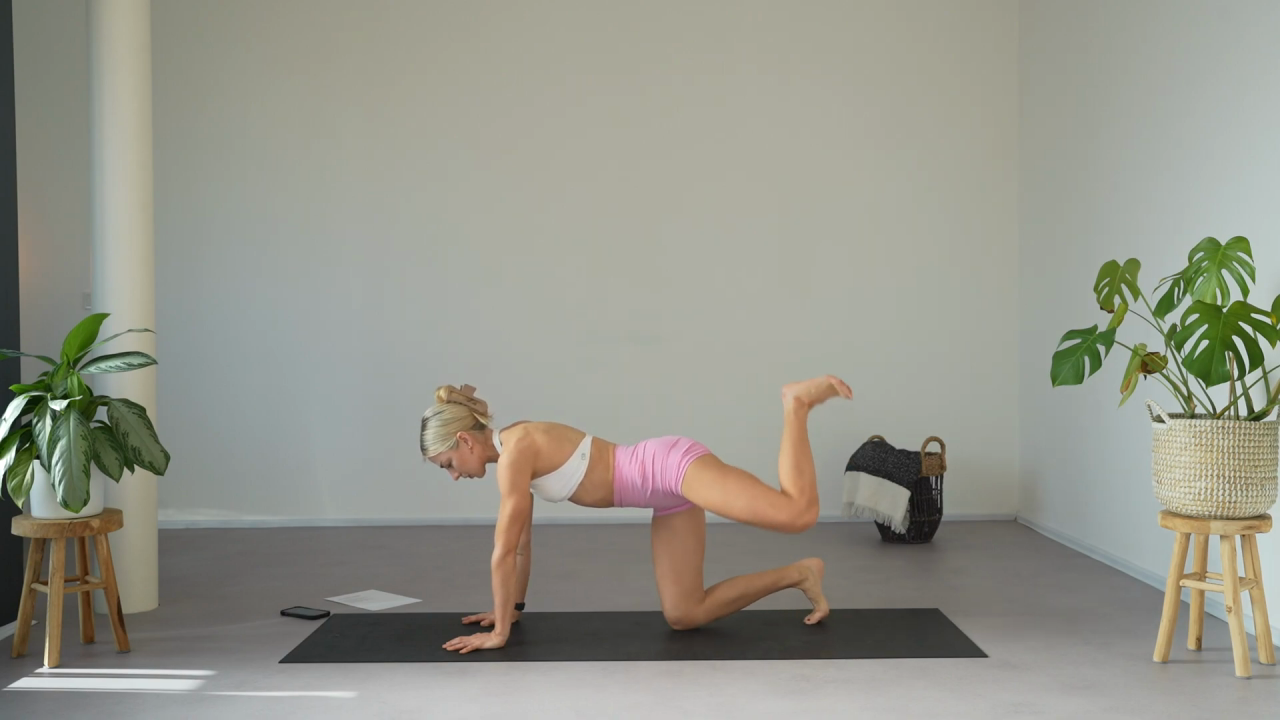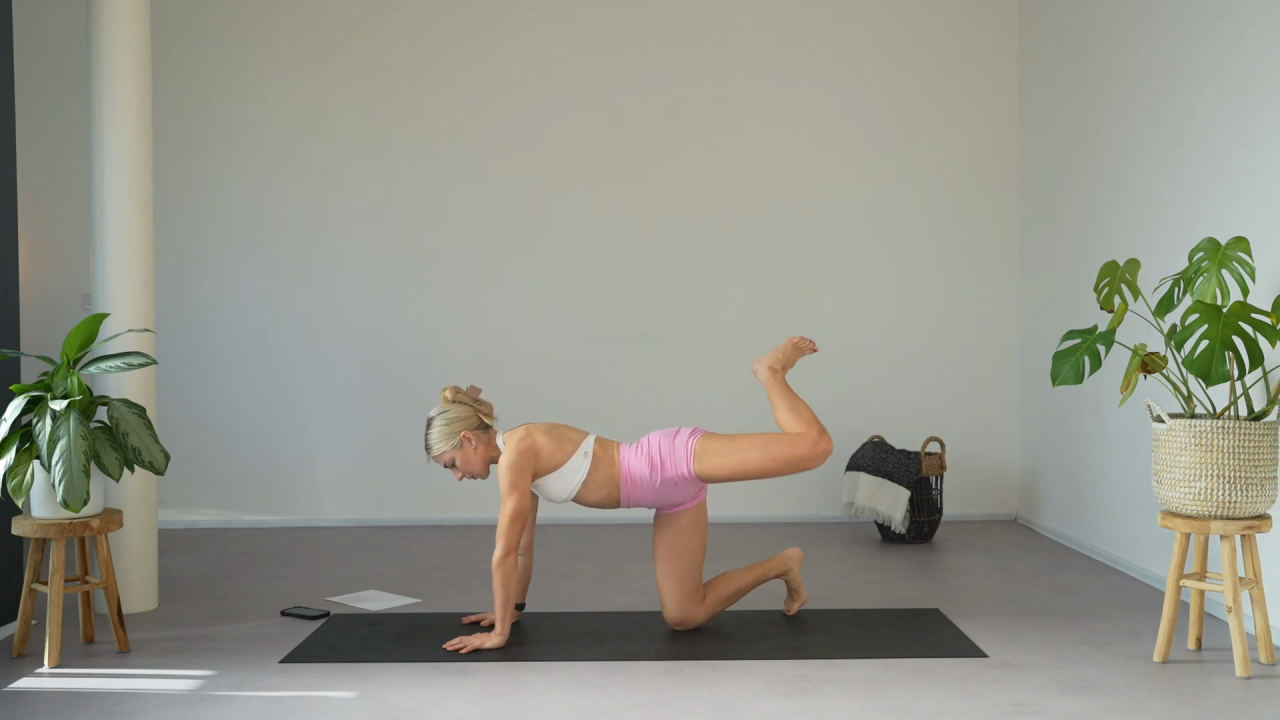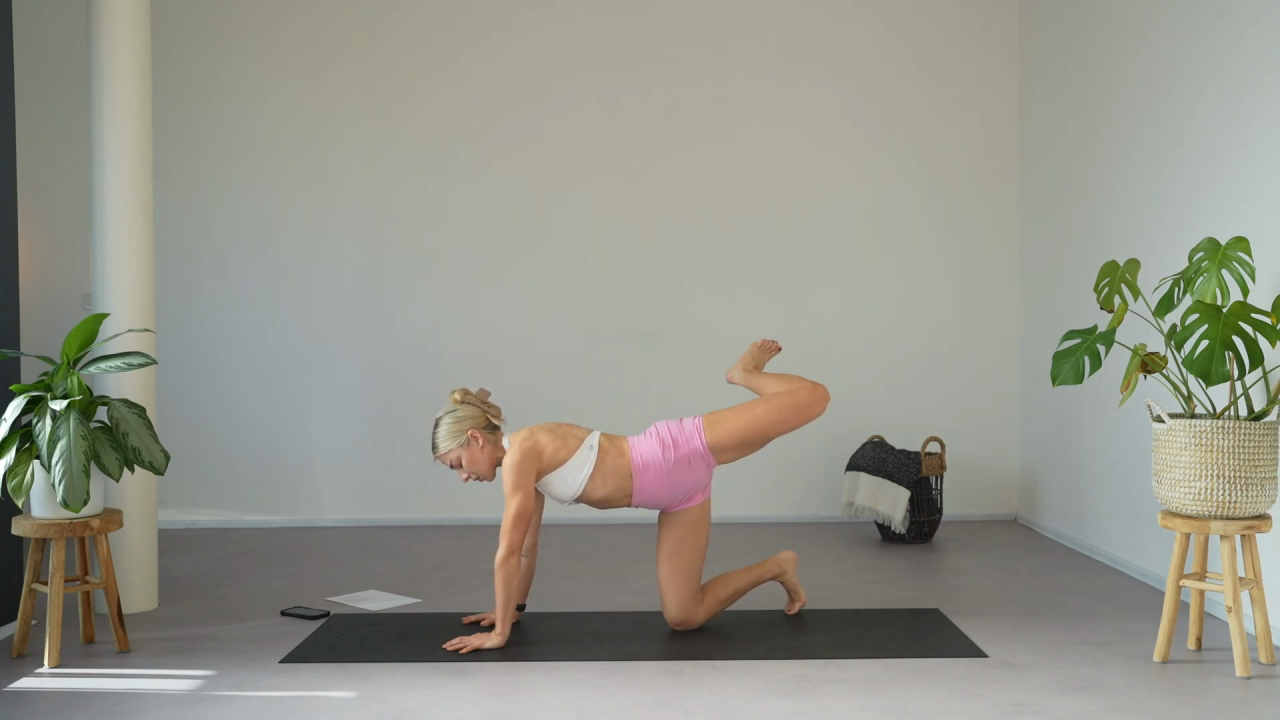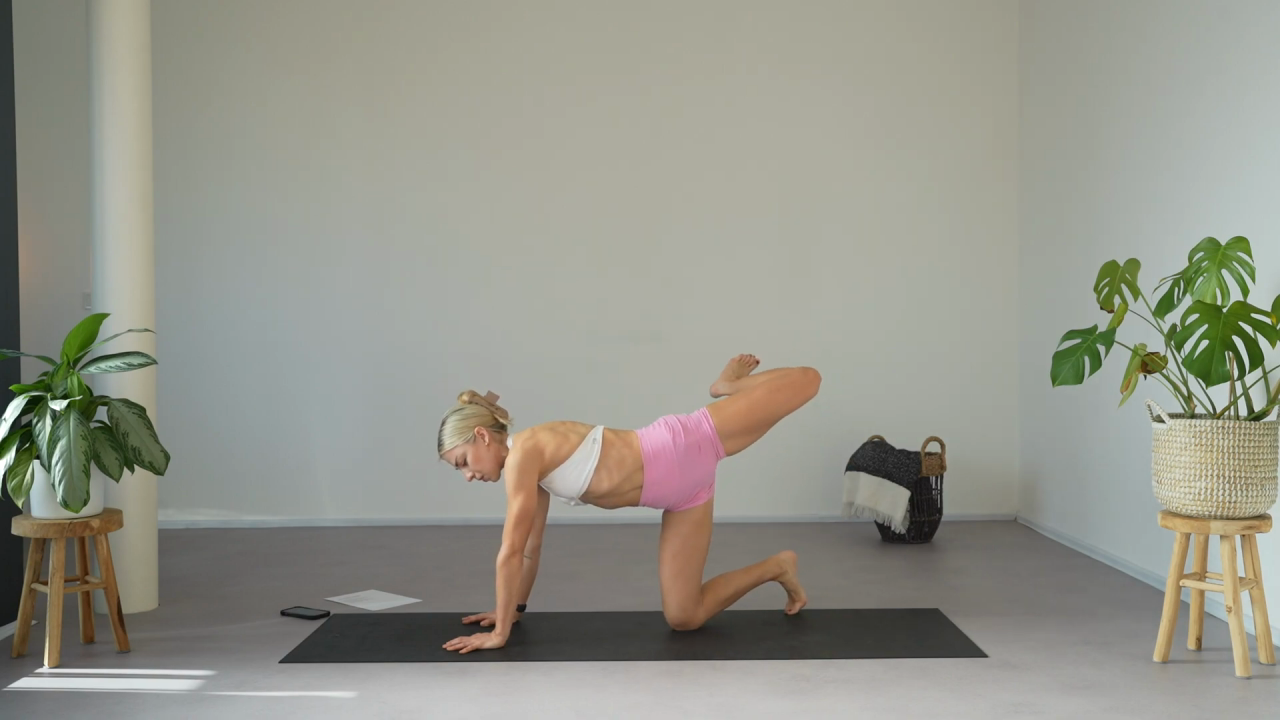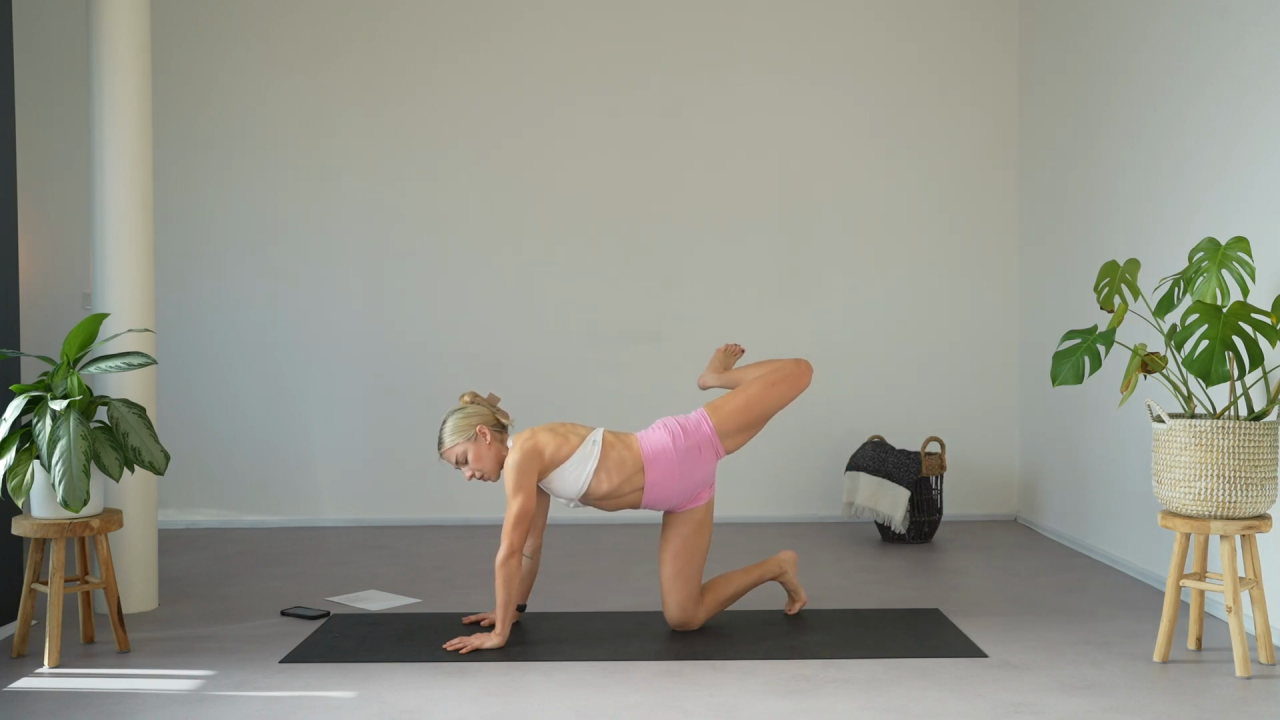
dt=0.4s
person 1, frame 1
left shoulder: (513, 452)
right shoulder: (518, 453)
left elbow: (504, 551)
right elbow: (522, 544)
left wrist: (500, 631)
right wrist: (512, 609)
left hip: (672, 465)
right hip: (667, 488)
left knee: (797, 513)
right knee: (684, 616)
left ankle: (795, 400)
right ankle: (798, 574)
person 1, frame 2
left shoulder: (515, 454)
right shoulder: (521, 458)
left elbow: (505, 551)
right elbow: (524, 545)
left wrist: (499, 632)
right wrist: (512, 609)
left hip: (676, 458)
right hip: (671, 490)
left knee: (815, 446)
right knee: (683, 616)
left ankle: (768, 371)
right ankle: (781, 565)
person 1, frame 3
left shoulder: (519, 454)
right shoulder: (528, 465)
left elbow: (508, 552)
right elbow: (527, 547)
left wrist: (500, 632)
right wrist: (512, 609)
left hip: (682, 453)
right hip: (677, 488)
left knee: (813, 400)
right knee: (683, 617)
right ankle: (777, 568)
person 1, frame 4
left shoulder: (523, 452)
right shoulder: (534, 468)
left elbow: (511, 551)
right elbow: (530, 548)
left wrist: (499, 632)
right wrist: (513, 608)
left hip: (685, 449)
right hip: (681, 487)
right knee: (683, 617)
right ankle: (777, 567)
person 1, frame 5
left shoulder: (522, 453)
right shoulder: (533, 469)
left elbow: (509, 551)
right elbow: (530, 547)
left wrist: (499, 633)
right wrist: (512, 609)
left hip: (684, 452)
right hip: (682, 489)
left knee: (798, 371)
right knee: (683, 618)
right ankle: (777, 568)
